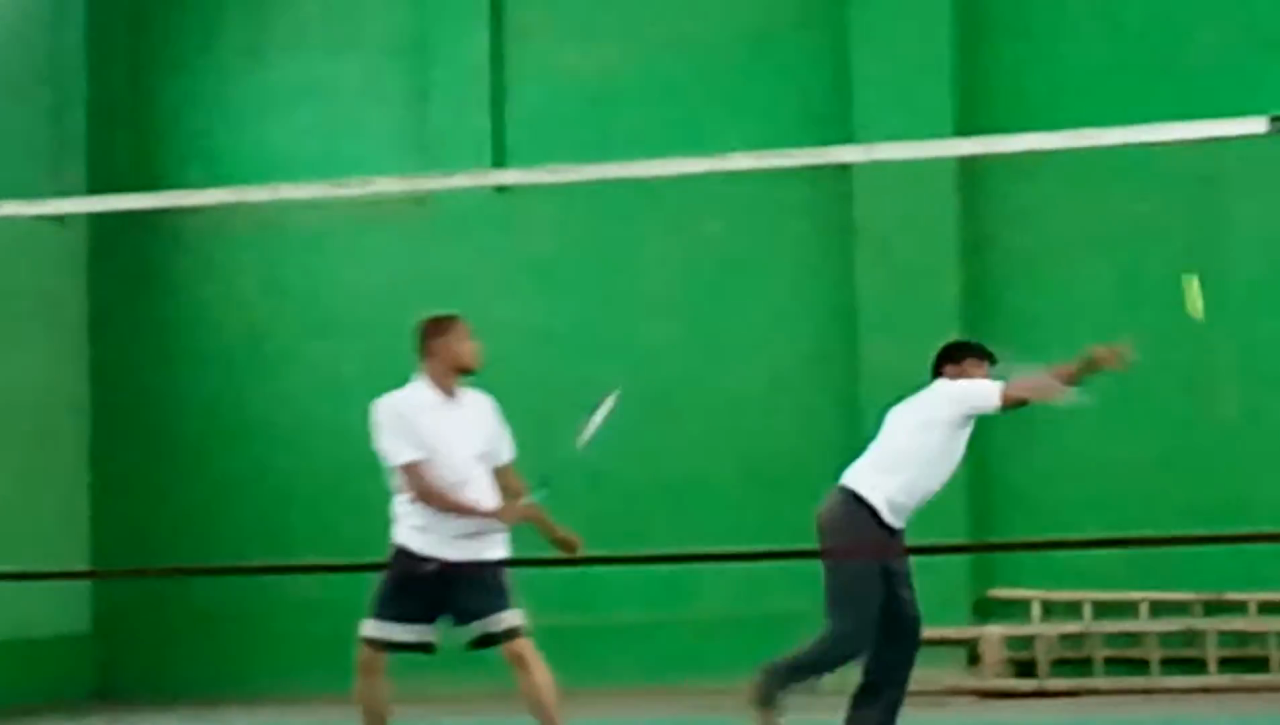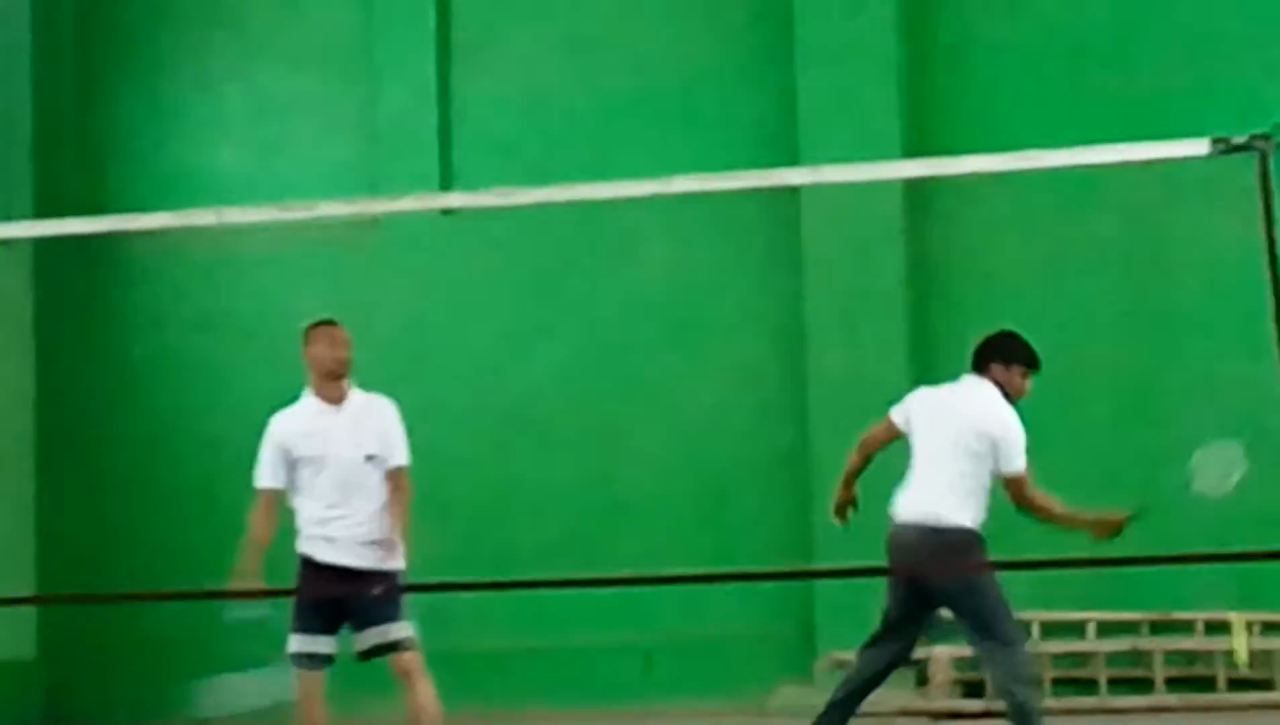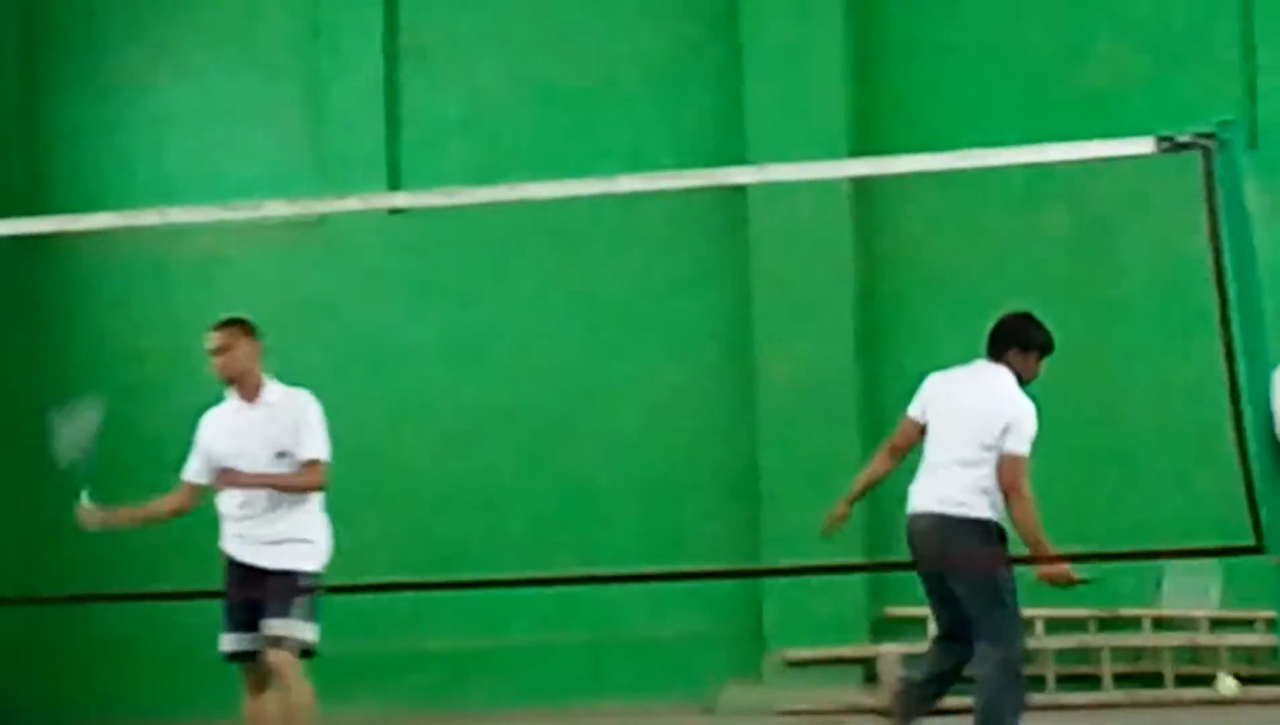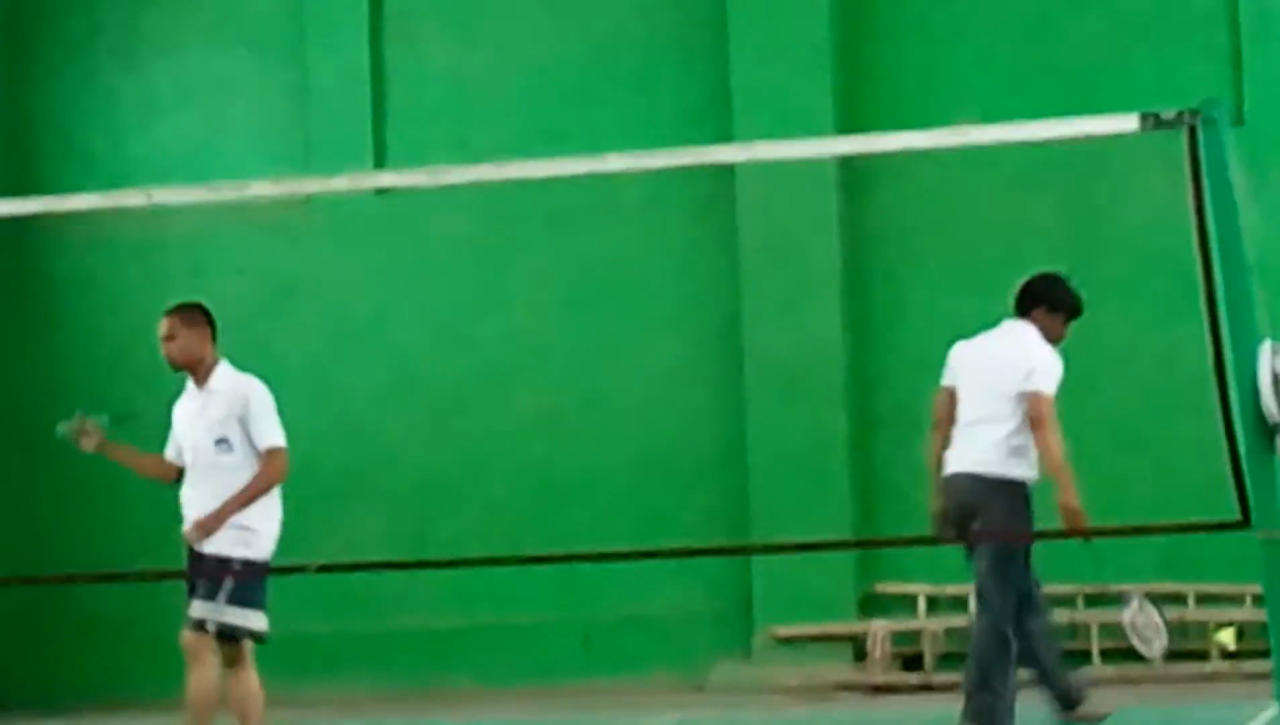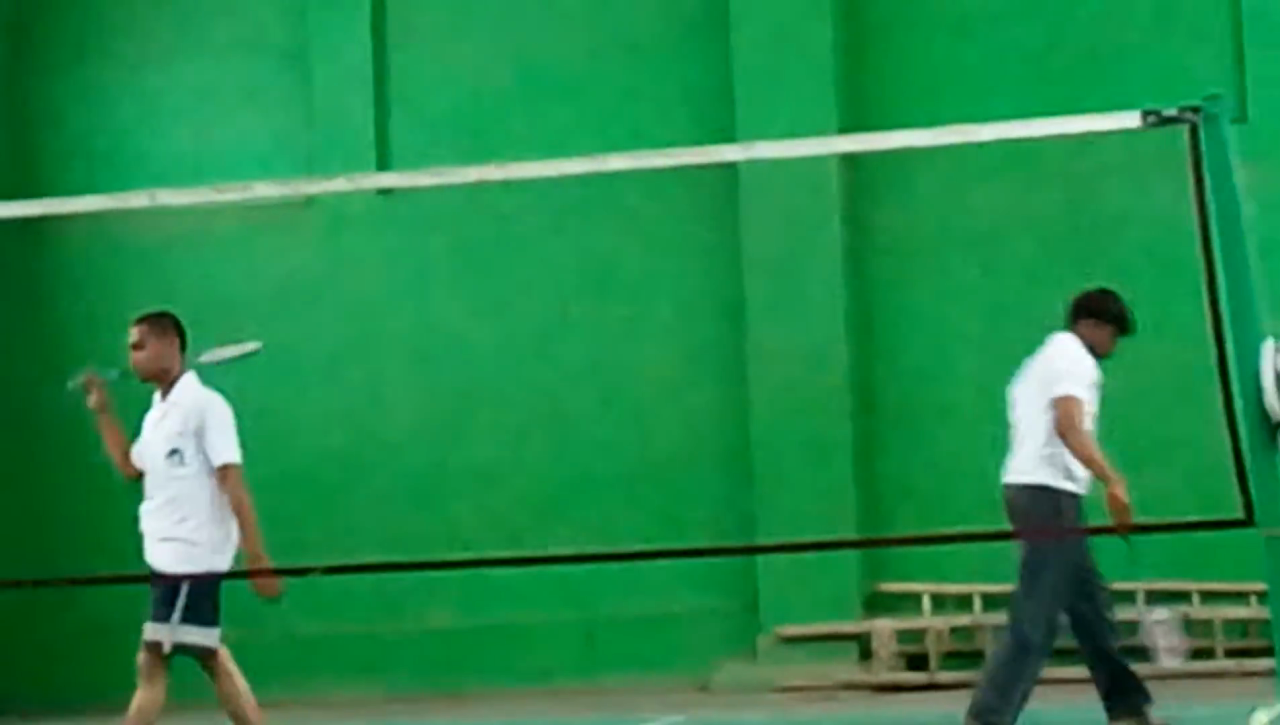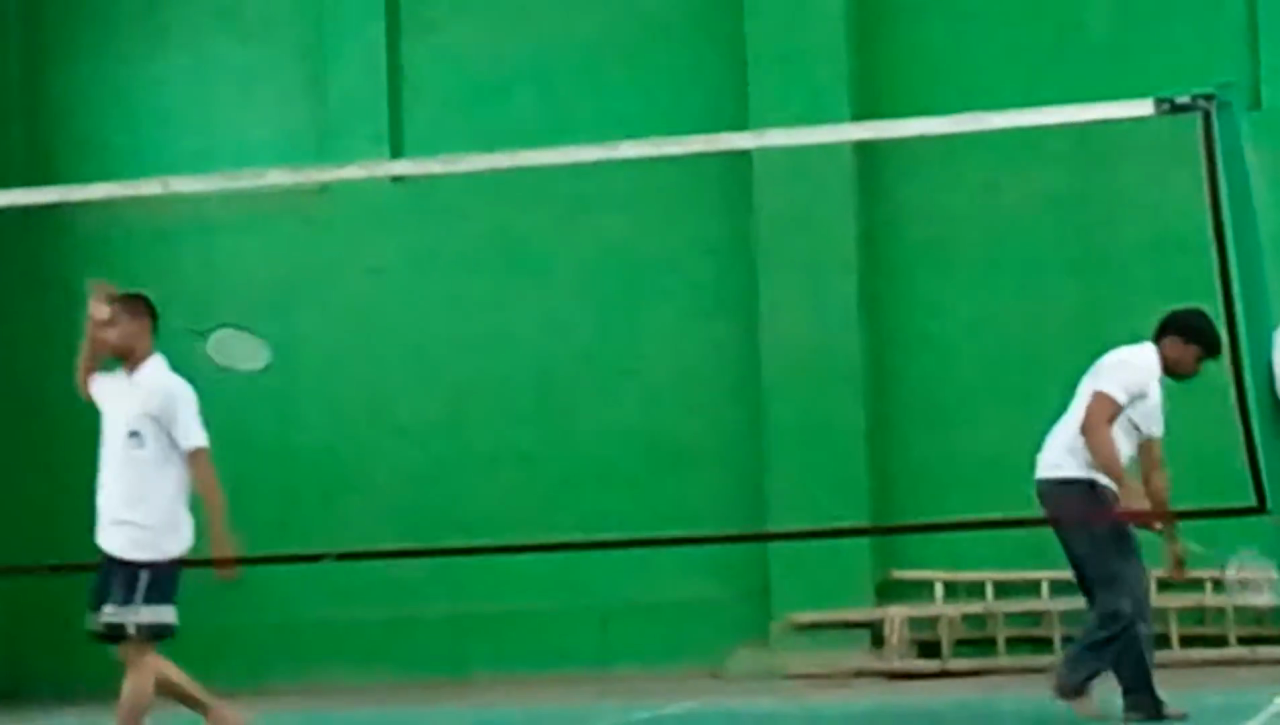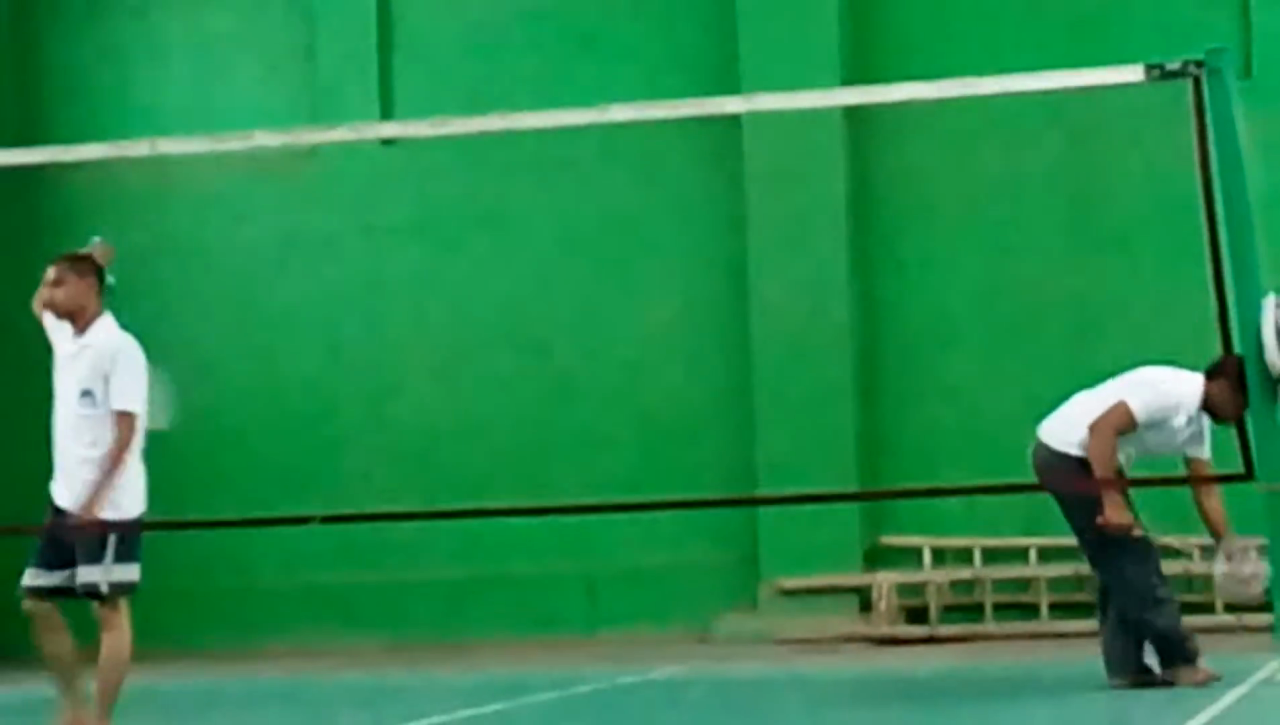
dt=0.2s
person 1, frame 1
left shoulder: (484, 408)
right shoulder: (393, 408)
left elbow: (506, 478)
right elbow: (421, 487)
left wrist: (551, 529)
right wrist: (489, 514)
left hip: (480, 555)
right hip: (418, 555)
left knee: (521, 652)
right knee: (370, 657)
person 1, frame 2
left shoulder: (380, 410)
right shoulder: (284, 426)
left elbow: (398, 482)
right elbow: (265, 506)
left wrist: (395, 537)
right wrist: (249, 571)
left hip: (375, 563)
right hip: (319, 562)
left knee: (407, 666)
right knee: (307, 677)
person 1, frame 3
left shoulder: (299, 404)
right shoulder: (213, 423)
left elbow: (316, 476)
right elbow: (187, 496)
left wrist: (252, 478)
right wrist: (112, 517)
left hip: (293, 555)
right hip: (243, 558)
left knee: (282, 662)
right knee: (254, 673)
person 1, frame 4
left shoulder: (247, 391)
right shoulder: (183, 403)
left elbow: (276, 466)
right elbow: (169, 471)
left wrist: (220, 514)
right wrist: (103, 445)
left hip: (237, 543)
right hip: (206, 544)
left knee: (196, 643)
right knee: (233, 652)
person 1, frame 5
left shoulder: (204, 405)
right shoulder: (157, 410)
left elbow: (232, 481)
right elbow: (130, 469)
left wrist: (256, 556)
right wrist: (101, 411)
left hip: (190, 559)
right hip: (167, 558)
left knee: (152, 665)
right knee: (213, 661)
person 1, frame 6
left shoulder: (170, 389)
right shoulder: (120, 385)
left elbow: (200, 463)
right elbow: (84, 383)
left wrist: (222, 535)
right wrist: (93, 322)
left hip: (150, 544)
right hip: (116, 539)
left knee: (136, 653)
right knee: (131, 650)
person 1, frame 7
left shoulder: (120, 348)
right shoulder: (65, 339)
left elbow: (126, 429)
right elbow: (39, 305)
left wrist: (94, 496)
right wrist: (88, 259)
left hip: (110, 504)
right hip: (66, 501)
left knee: (109, 610)
right knee: (37, 603)
person 2, frame 1
left shoulder: (915, 409)
right shoulder: (960, 393)
right elbow: (1031, 390)
right wrist: (1090, 363)
left hip: (880, 526)
right hip: (856, 520)
left knee: (904, 628)
right knee: (851, 635)
right ankle: (774, 681)
person 2, frame 2
left shoulder: (927, 398)
right shoulder: (1002, 419)
left elbow: (867, 444)
right elbow: (1025, 498)
left wrist: (844, 489)
right wrist: (1089, 523)
left hip: (905, 535)
right hip: (950, 540)
left knee: (891, 642)
right knee: (1002, 643)
person 2, frame 3
left shoulder: (938, 383)
right shoulder: (1017, 406)
left elbow: (893, 450)
right elbow: (1014, 489)
left wrist: (848, 500)
right wrist: (1046, 558)
left hip: (922, 521)
right hip: (967, 526)
left knee: (956, 636)
right knee: (1002, 641)
person 2, frame 4
left shoulder: (966, 348)
right shoulder: (1040, 355)
left elbow: (940, 425)
right elbow: (1041, 423)
left wrist: (938, 495)
right wrist: (1068, 491)
left hip: (959, 483)
right hip: (997, 485)
left knee: (1021, 603)
right knee: (998, 614)
person 2, frame 5
left shoulder: (1034, 369)
right shoulder: (1074, 361)
right elbow: (1068, 428)
right wrist: (1114, 482)
left hip: (1034, 493)
right hip: (1045, 493)
left knee: (1091, 605)
right knee: (1036, 613)
person 2, frame 6
left shoulder: (1152, 387)
right shoulder: (1131, 366)
left elbow: (1152, 468)
right elbow: (1092, 425)
left wrist: (1171, 534)
right wrist: (1127, 491)
left hip: (1078, 483)
right hip: (1071, 481)
left knee: (1119, 592)
right knee: (1127, 591)
right ankle: (1073, 679)
person 2, frame 7
left shoulder: (1199, 423)
right shoulder: (1169, 392)
left elbow: (1207, 491)
right elbow: (1101, 429)
right wrist: (1113, 503)
left hip: (1082, 457)
right hip: (1064, 452)
left knee: (1122, 562)
right knee: (1135, 555)
left ankle: (1126, 665)
right ankle: (1180, 661)
